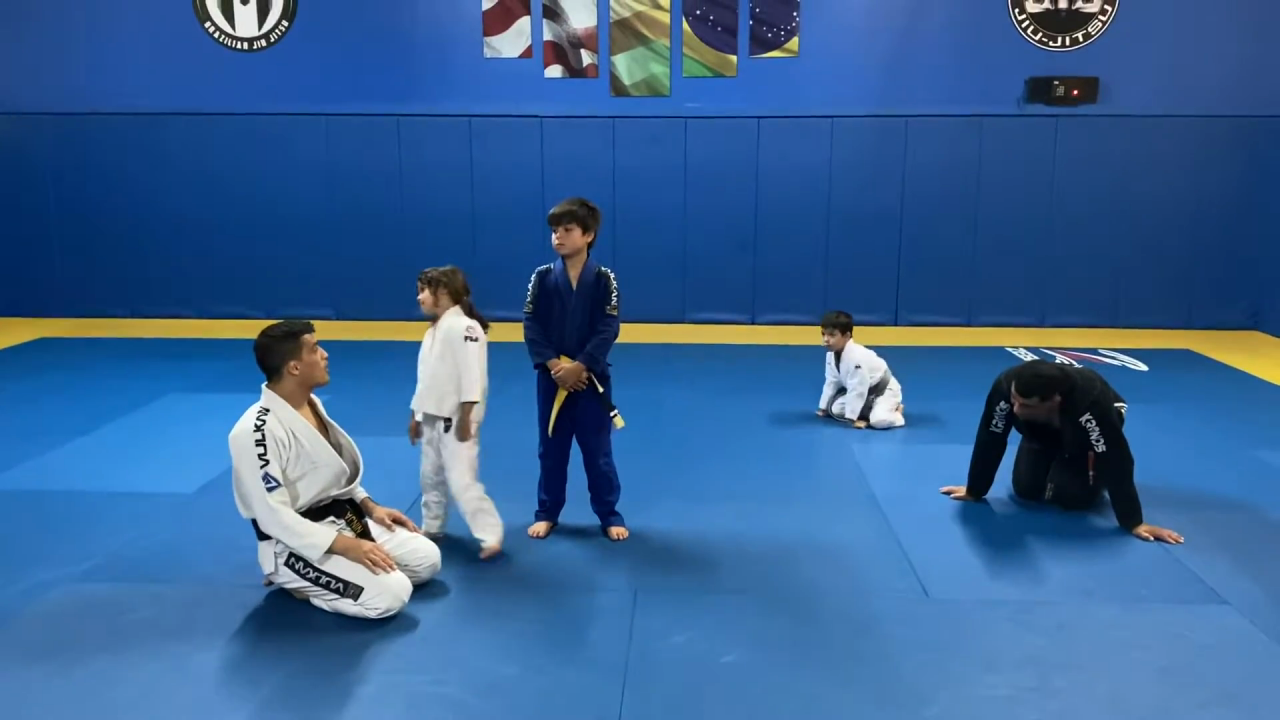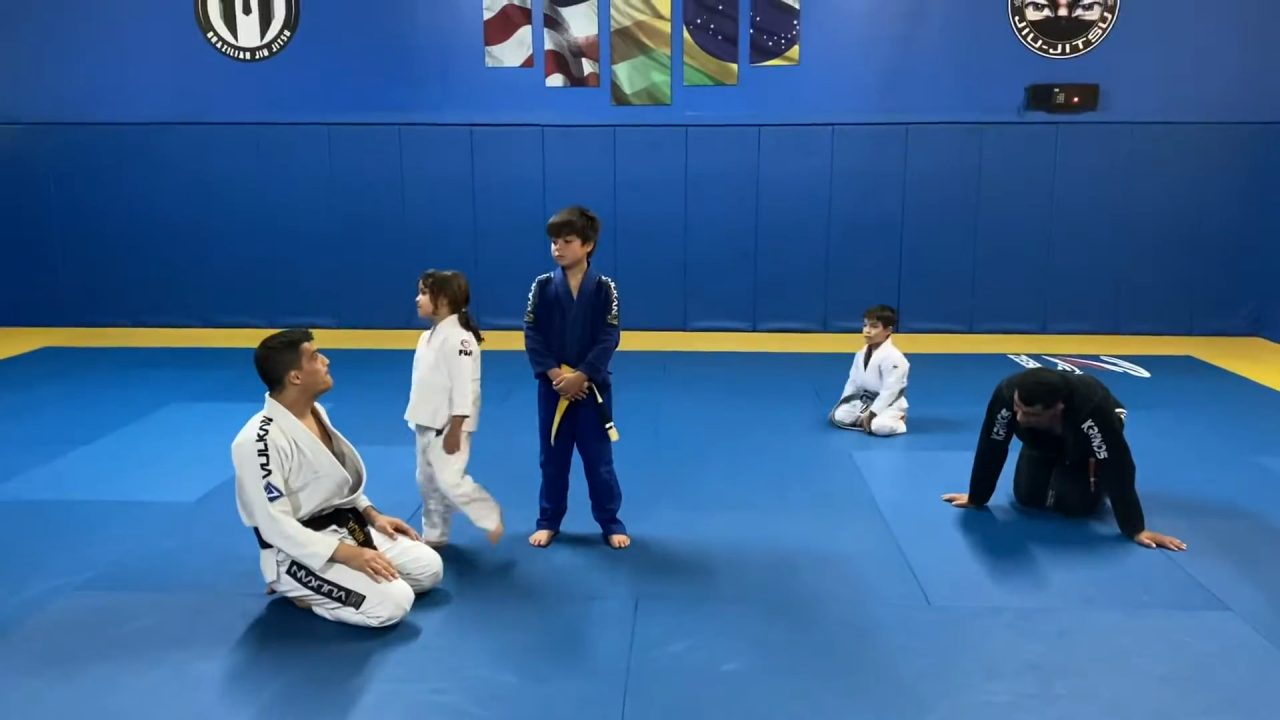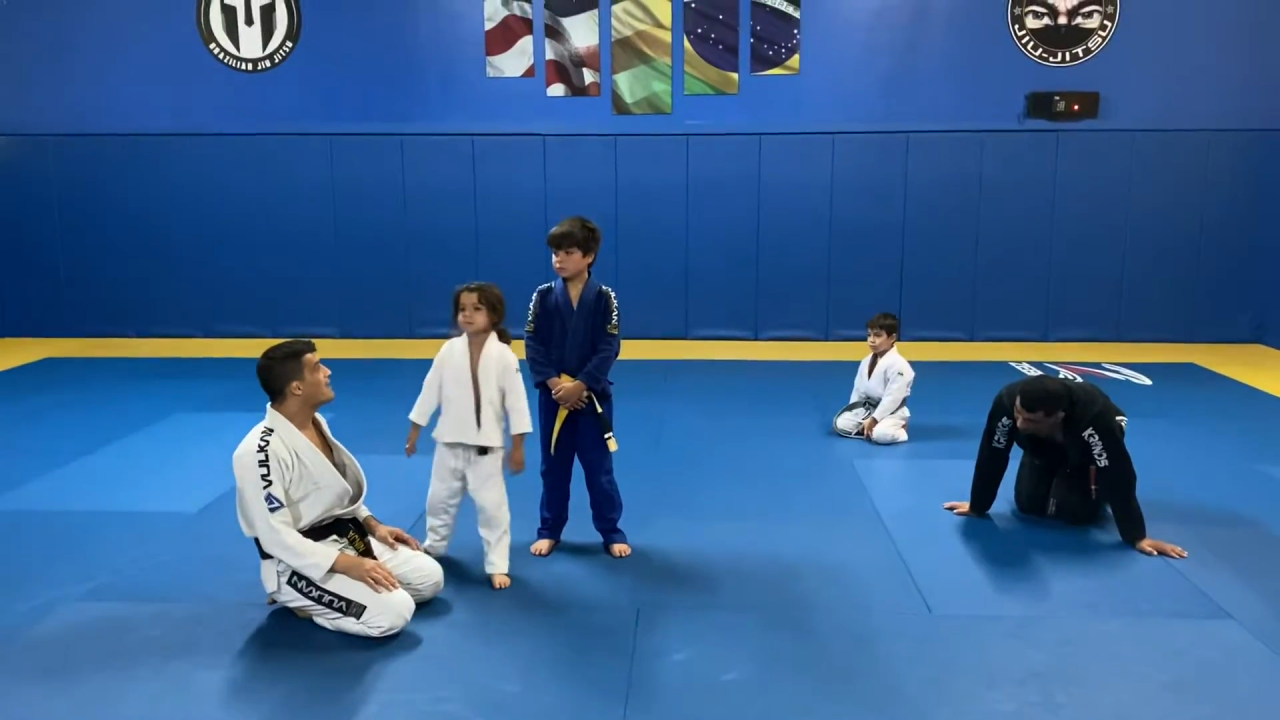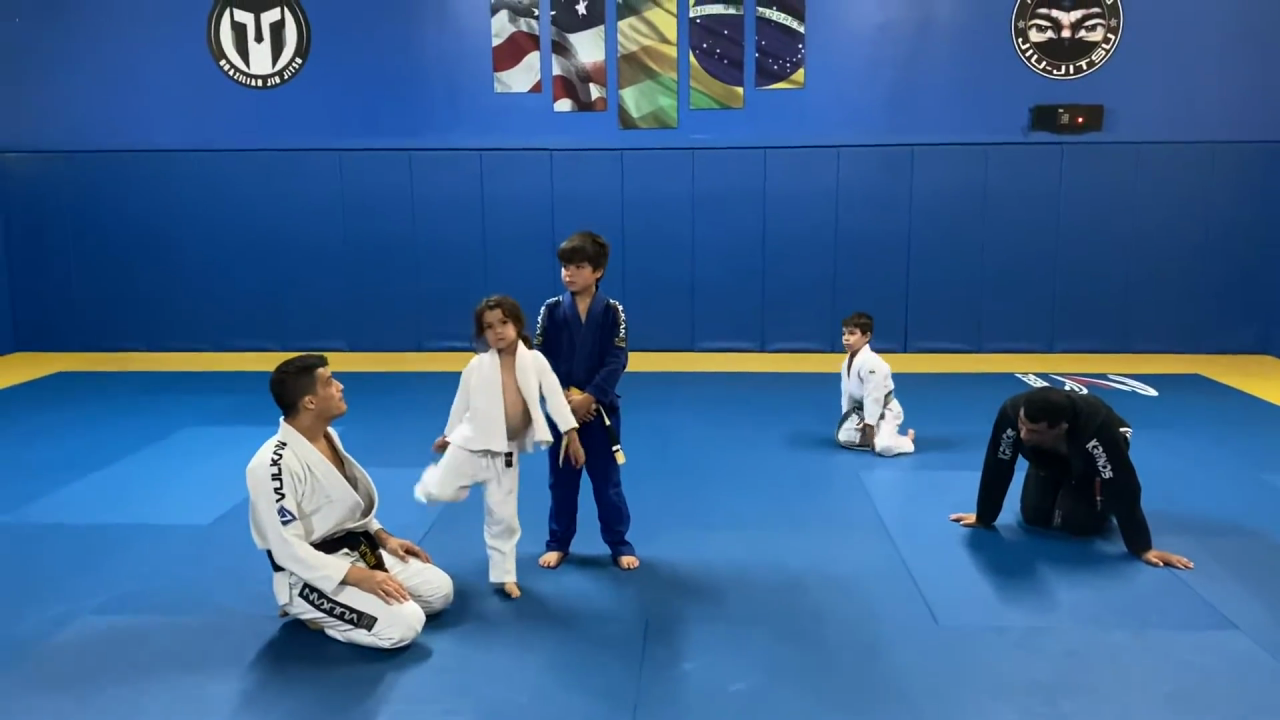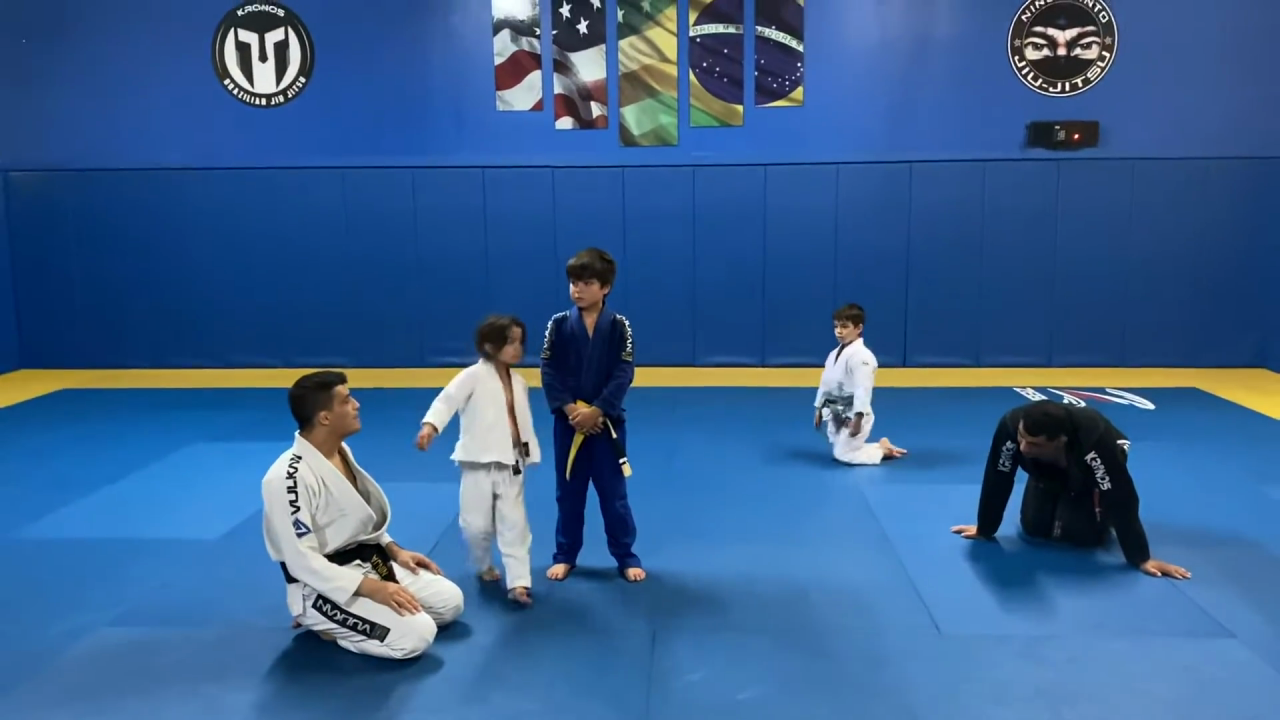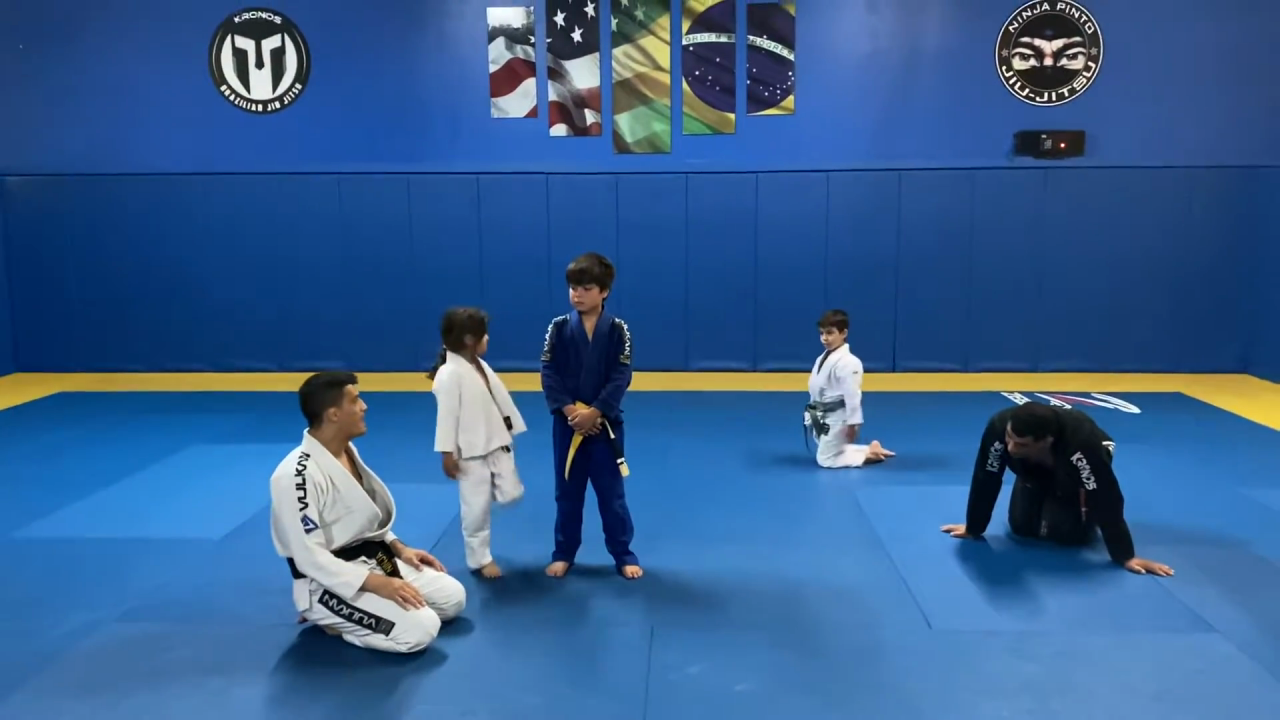
dt=0.4s
person 1, frame 1
left shoulder: (603, 279)
right shoulder: (542, 278)
left elbow: (607, 330)
right elbow: (532, 327)
left wrist: (579, 367)
right wrist: (554, 364)
left hip: (591, 376)
right hip: (552, 377)
left knee: (597, 449)
right knee: (551, 449)
left ankle: (609, 514)
right ankle: (547, 512)
person 1, frame 2
left shoulder: (604, 288)
right shoulder: (542, 287)
left elbow: (608, 340)
right elbow: (533, 336)
left wrist: (580, 376)
right wrist: (554, 374)
left hip: (592, 385)
right hip: (552, 386)
left knee: (598, 458)
right knee: (552, 457)
left ankle: (611, 522)
right ankle: (548, 521)
person 1, frame 3
left shoulder: (604, 298)
right shoulder: (543, 296)
left elbow: (608, 349)
right elbow: (533, 345)
left wrist: (580, 385)
right wrist: (554, 383)
left hip: (593, 395)
right hip: (553, 395)
left knee: (599, 467)
right knee: (553, 466)
left ankle: (612, 531)
right ankle: (549, 530)
person 1, frame 4
left shoulder: (612, 311)
right shoulder: (551, 310)
left elbow: (616, 362)
right elbow: (541, 358)
left wrist: (588, 398)
right wrist: (564, 397)
left hip: (600, 408)
left knee: (606, 479)
right knee: (562, 480)
left ankle: (620, 544)
right ankle: (558, 543)
person 1, frame 5
left shoulder: (618, 326)
right shoulder: (558, 325)
left elbow: (622, 375)
right elbow: (549, 373)
left wrist: (595, 411)
right wrist: (571, 410)
left hip: (607, 421)
right hip: (568, 422)
left knee: (613, 492)
right knee: (568, 492)
left ankle: (626, 556)
right ankle: (565, 555)
person 1, frame 6
left shoulder: (617, 330)
right shoulder: (558, 328)
left elbow: (620, 378)
right elbow: (549, 375)
left wrist: (594, 413)
right wrist: (570, 410)
left hip: (605, 422)
right hip: (567, 423)
left knee: (611, 492)
right knee: (567, 492)
left ankle: (623, 554)
right ankle: (563, 553)
person 2, frame 1
left shoulder: (310, 403)
right shoulder: (257, 431)
right elbow: (274, 516)
left wrist: (370, 506)
right wrist: (345, 547)
right hip: (295, 544)
left knee: (427, 559)
right knee: (390, 594)
left ankle: (314, 579)
right ankle: (295, 581)
person 2, frame 2
left shoulder: (314, 412)
right shoulder: (260, 441)
right elbow: (275, 526)
left wrist: (372, 515)
right wrist: (347, 555)
right hip: (297, 552)
left knee: (429, 568)
right knee: (392, 603)
left ankle: (320, 587)
right ankle: (298, 589)
person 2, frame 3
left shoulder: (315, 422)
right shoulder: (261, 452)
right elbow: (276, 537)
left wrist: (373, 525)
right wrist: (348, 565)
right hip: (298, 563)
left knee: (429, 578)
right knee: (393, 613)
left ankle: (322, 597)
right ankle: (299, 600)
person 2, frame 4
left shoulder: (327, 436)
right shoulder: (274, 465)
right elbow: (288, 550)
left wrist: (384, 538)
right wrist: (359, 578)
right hip: (310, 576)
left knee: (439, 590)
right knee: (404, 624)
left ankle: (333, 609)
right ankle: (309, 612)
person 2, frame 5
left shoulder: (340, 451)
right shoulder: (289, 478)
right elbow: (302, 561)
left wrist: (394, 550)
right wrist: (371, 589)
right hip: (323, 587)
left knee: (450, 601)
right knee: (416, 635)
left ankle: (341, 621)
right ankle: (322, 623)
person 2, frame 6
left shoulder: (345, 451)
right shoulder: (297, 475)
right elbow: (310, 557)
left wrist: (399, 548)
right wrist: (377, 585)
right hip: (328, 583)
left knee: (452, 597)
right knee: (419, 629)
left ankle: (348, 616)
right ankle: (327, 618)
person 3, frame 1
left shoulder: (465, 327)
right shoulder: (434, 330)
left elbow: (472, 375)
left wrist: (466, 416)
right wrist: (416, 416)
left hip: (455, 418)
right hip: (433, 418)
left knee: (461, 480)
right knee: (430, 476)
left ankle: (490, 534)
right ankle: (431, 527)
person 3, frame 2
left shoulder: (459, 338)
right shoulder: (428, 336)
left elbow: (464, 388)
left wrist: (454, 431)
right wrist: (418, 420)
left hip: (448, 426)
right hip: (427, 425)
left knee: (449, 482)
right knee: (428, 484)
left ankle: (490, 517)
right ankle: (434, 536)
person 3, frame 3
left shoulder: (503, 355)
right shoulder: (450, 350)
left elbow: (517, 401)
right elbow: (430, 390)
left wrist: (517, 447)
right wrist: (415, 430)
left hip: (486, 445)
right hip: (451, 441)
left knee: (492, 506)
right knee: (440, 498)
left ankle: (497, 566)
right ankle: (434, 545)
person 3, frame 4
left shoulder: (535, 360)
right shoulder: (477, 365)
left elbow: (555, 398)
right elbow: (461, 403)
left wrist: (572, 437)
right wrist: (447, 437)
left hip: (507, 452)
right hip: (470, 444)
left knee: (503, 516)
right knee: (439, 491)
left ankle: (505, 576)
right ankle: (430, 480)
person 3, frame 5
left shoulder: (518, 382)
right shoulder: (474, 376)
right elbow: (446, 401)
left wrist: (527, 458)
right wrist: (429, 426)
left hip: (510, 464)
right hip: (478, 464)
left knee: (515, 524)
right knee: (476, 524)
left ankle: (518, 582)
right ankle: (483, 565)
person 3, frame 6
left shoulder: (480, 365)
right shoulder: (449, 374)
right elbow: (446, 416)
left wrist: (507, 437)
right wrist: (448, 455)
left hip: (498, 445)
right hip: (472, 452)
left knee: (512, 493)
right knee: (476, 507)
right ankle: (480, 559)
person 4, frame 1
left shoulder: (1092, 401)
right shoulder: (1006, 386)
left elbow: (1116, 461)
right elbow: (990, 441)
left wrist: (1134, 522)
right wrist: (974, 490)
left hip: (1086, 438)
right hip: (1043, 434)
left knee: (1073, 496)
right knee: (1026, 490)
left ankle: (1095, 477)
right ankle: (1055, 464)
person 4, frame 2
left shoulder: (1094, 407)
right shoulder: (1007, 393)
left elbow: (1117, 468)
right elbow: (991, 449)
left wrist: (1135, 529)
right wrist: (976, 498)
left hip: (1085, 446)
right hip: (1043, 442)
left knee: (1074, 503)
right knee: (1027, 497)
left ankle: (1095, 484)
right ankle: (1055, 472)
person 4, frame 3
left shoulder: (1094, 416)
right shoulder: (1007, 401)
left elbow: (1118, 476)
right elbow: (992, 457)
left wrist: (1136, 537)
right wrist: (977, 506)
left hip: (1086, 454)
right hip: (1043, 450)
left knee: (1076, 511)
right knee: (1028, 505)
left ankle: (1096, 492)
right ankle: (1056, 480)
person 4, frame 4
left shoulder: (1098, 427)
right shoulder: (1012, 412)
left elbow: (1123, 488)
right elbow: (997, 469)
left wrist: (1142, 548)
right wrist: (984, 517)
left hip: (1090, 466)
right hip: (1048, 461)
left knee: (1082, 523)
right knee: (1034, 517)
left ankle: (1101, 505)
right ankle: (1061, 490)
person 4, frame 5
left shoulder: (1096, 440)
right shoulder: (1011, 425)
left elbow: (1121, 499)
right elbow: (997, 481)
left wrist: (1141, 558)
right wrist: (984, 529)
left hip: (1089, 479)
right hip: (1048, 473)
left knee: (1083, 534)
right knee: (1034, 528)
left ankle: (1103, 518)
right ankle: (1062, 503)
person 4, frame 6
left shoulder: (1082, 442)
right shoulder: (999, 427)
left elbow: (1106, 499)
right elbow: (985, 481)
left wrist: (1125, 556)
right wrist: (973, 528)
left hip: (1075, 478)
right hip: (1035, 473)
left knee: (1069, 533)
right knee: (1022, 528)
left ankle: (1086, 516)
right ankle: (1047, 503)
